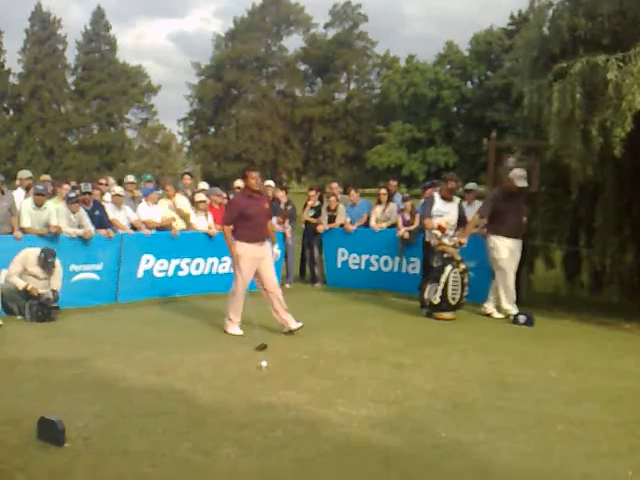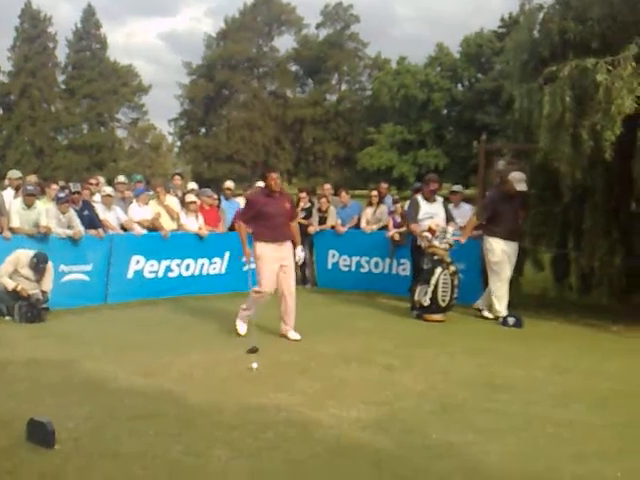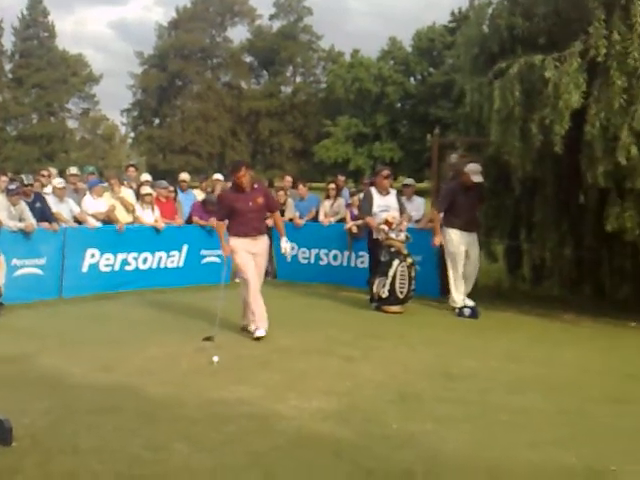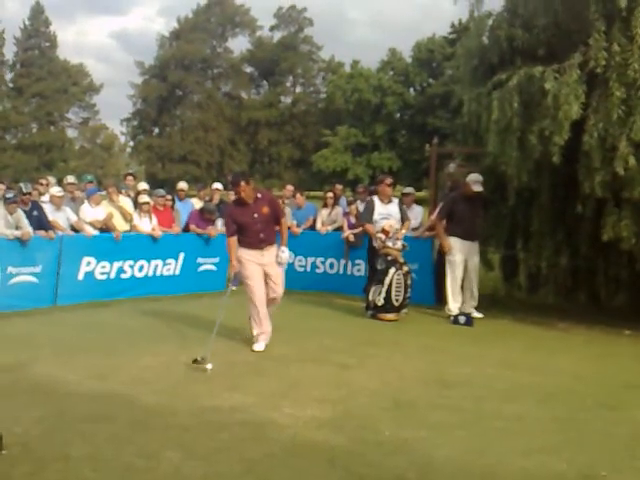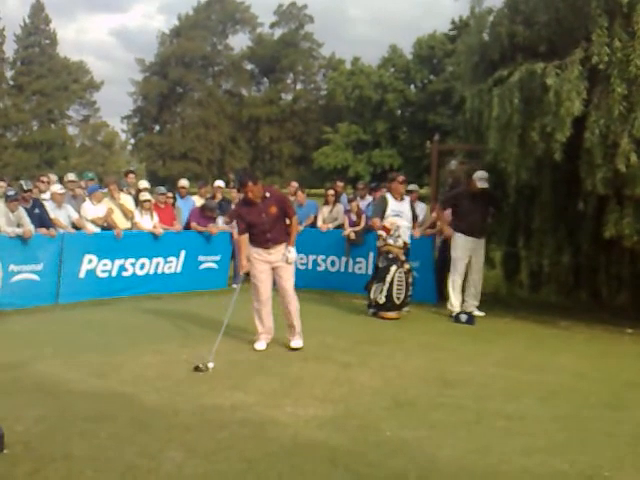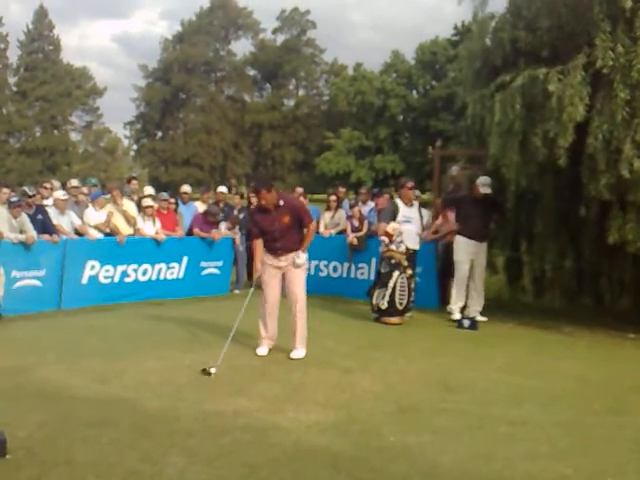
dt=0.3s
person 1, frame 1
left shoulder: (264, 199)
right shoulder: (237, 201)
right elbow: (226, 226)
left wrist: (274, 244)
right wrist: (232, 249)
left hip: (264, 247)
right hip: (245, 248)
left knee: (272, 286)
right knee: (240, 287)
left ankle: (287, 322)
right ankle: (231, 323)
person 1, frame 2
left shoulder: (287, 198)
right shoulder: (256, 199)
left elbow: (293, 222)
right elbow: (241, 222)
left wrist: (298, 245)
right wrist: (245, 247)
left hip: (286, 247)
right hip: (265, 248)
left knee: (289, 289)
right knee: (266, 287)
left ankle: (288, 327)
right ankle: (243, 317)
person 1, frame 3
left shoulder: (262, 190)
right shoulder: (226, 196)
left elbow: (275, 213)
right elbow: (221, 221)
left wrist: (283, 237)
right wrist: (223, 243)
left hip: (261, 241)
right hip: (238, 242)
left knee: (256, 284)
right knee: (251, 282)
left ankle: (248, 321)
right ankle: (260, 325)
person 1, frame 4
left shoulder: (268, 198)
right shoulder: (232, 210)
left elbow: (282, 221)
right elbow: (231, 236)
left wrist: (284, 246)
right wrist: (233, 260)
left hip: (271, 251)
right hip: (248, 254)
left knee: (276, 292)
right knee: (257, 296)
left ankle: (257, 320)
right ankle: (262, 336)
person 1, frame 5
left shoulder: (278, 197)
right shoulder: (241, 208)
left elbow: (293, 219)
right elbow: (243, 235)
left wrist: (291, 246)
right wrist: (243, 259)
left hip: (281, 249)
right hip: (257, 252)
left knee: (287, 291)
right knee: (261, 295)
left ankle: (296, 334)
right ankle: (264, 335)
person 1, frame 6
left shoulder: (293, 204)
right shoulder: (256, 213)
left elbow: (311, 227)
right elbow: (257, 239)
left wrist: (303, 251)
right wrist: (257, 263)
left hip: (294, 257)
right hip: (270, 258)
left knee: (297, 298)
right knee: (269, 300)
left ankle: (300, 345)
right ankle: (266, 341)
person 2, frame 1
left shoulder: (521, 194)
right shoulder: (496, 196)
right elbow: (479, 216)
left wrist: (523, 217)
right wrist: (465, 235)
left hip: (517, 240)
right hip: (499, 239)
left knee: (507, 275)
right knee: (505, 275)
left ankle: (490, 306)
right ankle: (510, 309)
person 2, frame 2
left shoulder: (518, 197)
right shoulder: (494, 197)
right elbow: (476, 217)
right wrist: (464, 236)
left hip: (513, 242)
right hip: (495, 241)
left knee: (505, 277)
right knee: (499, 277)
left ankle: (483, 304)
right ankle: (500, 312)
person 2, frame 3
left shoulder: (477, 188)
right shoulder: (451, 189)
right elbow: (437, 211)
left wrist: (475, 218)
right wrist: (438, 233)
left hip: (472, 232)
right hip: (454, 232)
left knee: (473, 266)
right knee: (456, 269)
left ankle: (462, 295)
right ankle: (457, 303)
person 2, frame 4
left shoulder: (480, 199)
right shoulder: (453, 198)
left elbow: (484, 214)
right elbow: (439, 220)
left wrist: (479, 227)
right wrist: (443, 240)
left hip: (473, 242)
right hip: (456, 241)
left knee: (472, 277)
right knee: (454, 276)
left ankle: (469, 307)
right ankle: (453, 310)
person 2, frame 5
left shoulder: (488, 196)
right shoulder: (459, 194)
left elbow: (496, 209)
right elbow: (439, 208)
left wrist: (487, 218)
right wrist: (445, 226)
left hip: (479, 239)
right hip: (461, 237)
left knee: (476, 274)
right knee: (457, 272)
left ankle: (470, 305)
right ankle: (455, 307)
person 2, frame 6
left shoulder: (491, 202)
right shoulder: (462, 199)
left elbow: (502, 214)
right elbow: (440, 203)
left wrist: (490, 224)
left hip: (482, 243)
right hip: (464, 240)
left knee: (478, 278)
right knee: (461, 274)
left ankle: (473, 311)
right ankle: (455, 309)
person 3, frame 1
left shoulder: (457, 202)
right shoulder: (432, 198)
left elbow: (463, 224)
right elbow: (425, 219)
left wrist: (460, 236)
right wrist: (434, 230)
right hip: (431, 241)
right knee: (429, 273)
right ankle: (426, 303)
person 3, frame 2
left shoulder: (441, 201)
right shoulder: (416, 201)
left elbow: (451, 221)
right elbow: (411, 224)
left wrist: (449, 229)
right wrist: (423, 234)
left hip: (439, 245)
right hip: (421, 245)
left knee: (440, 276)
right knee: (420, 276)
left ankle: (438, 307)
right ankle: (417, 306)
person 3, frame 3
left shoulder: (395, 194)
right shoulder: (369, 193)
left elbow: (404, 213)
right elbow: (365, 216)
left wrist: (403, 223)
right wrist: (378, 226)
right hip: (377, 237)
right knee: (376, 268)
right ankle: (375, 298)
person 3, frame 4
left shoulder: (397, 203)
right shoulder: (372, 202)
left elbow: (407, 221)
right elbow: (366, 224)
left wrist: (402, 231)
right wrist: (377, 234)
right hip: (377, 245)
right knee: (375, 276)
person 3, frame 5
left shoulder: (408, 201)
right shoulder: (384, 199)
left elbow: (414, 220)
right elbow: (375, 219)
left wrist: (416, 229)
right wrist: (381, 230)
left hip: (404, 243)
right hip: (386, 243)
left knee: (403, 275)
right knee: (382, 274)
left ankle: (400, 303)
right ankle: (375, 304)
person 3, frame 6
left shoulder: (417, 205)
right shoulder: (394, 204)
left elbow: (421, 227)
right elbow: (383, 224)
right wrist: (385, 237)
left hip: (412, 249)
right hip: (395, 249)
left knee: (408, 280)
right knee: (391, 278)
left ankle: (404, 307)
right ankle: (383, 306)
